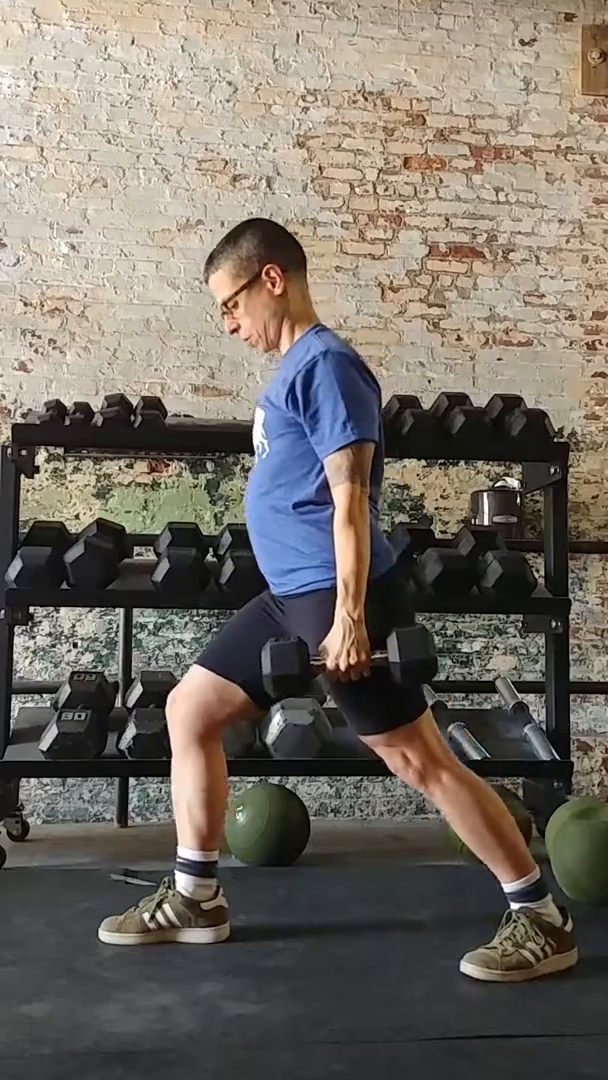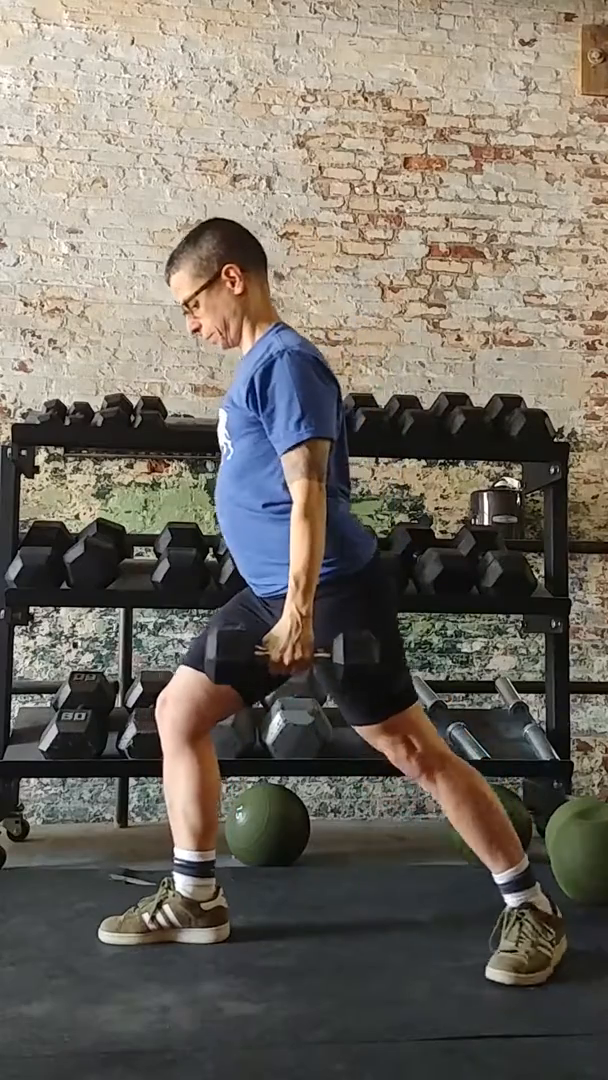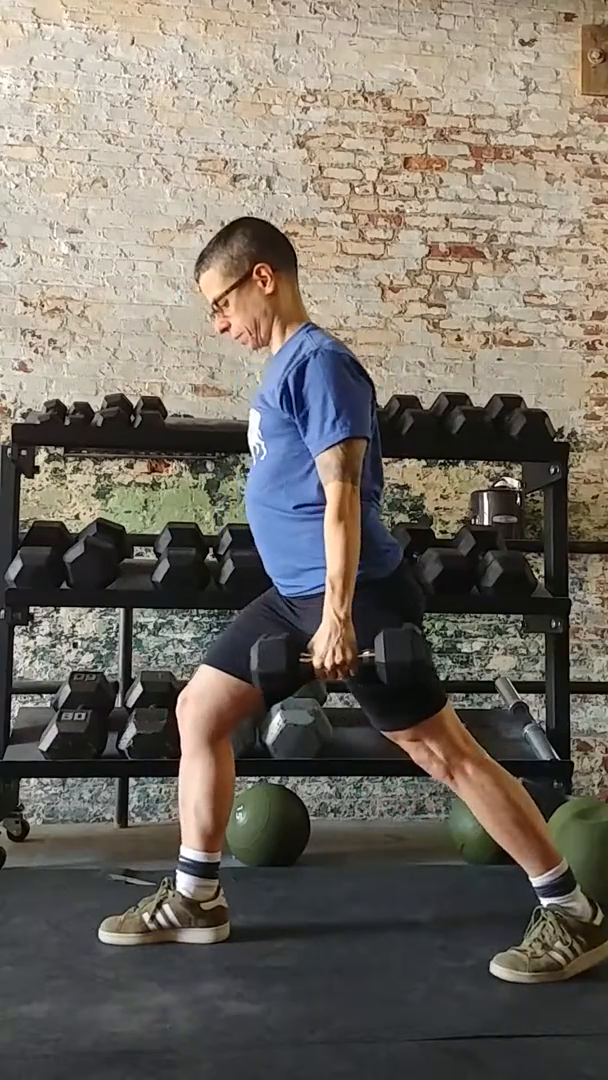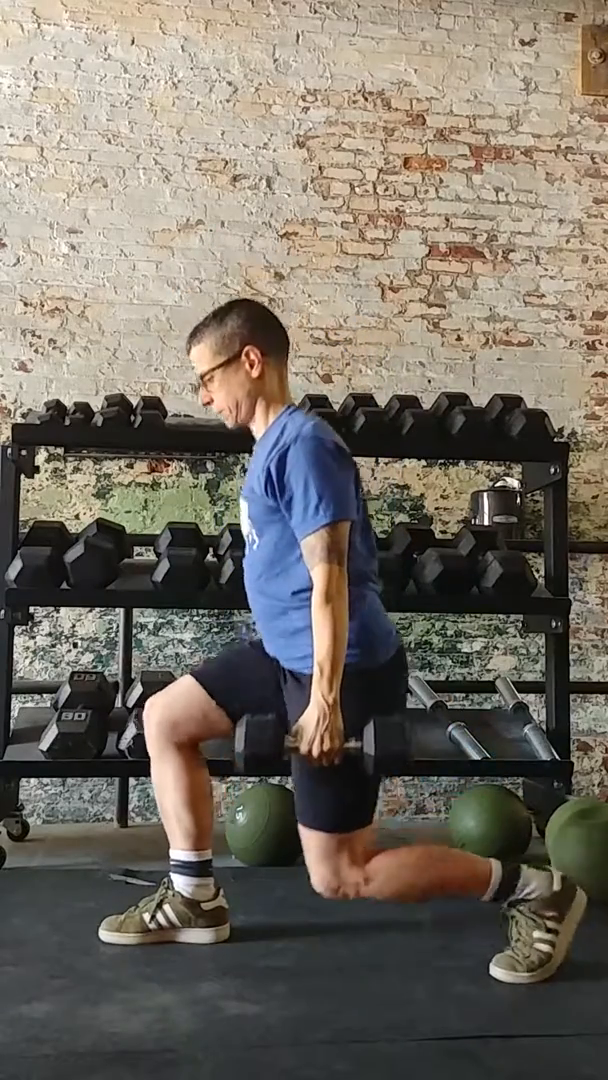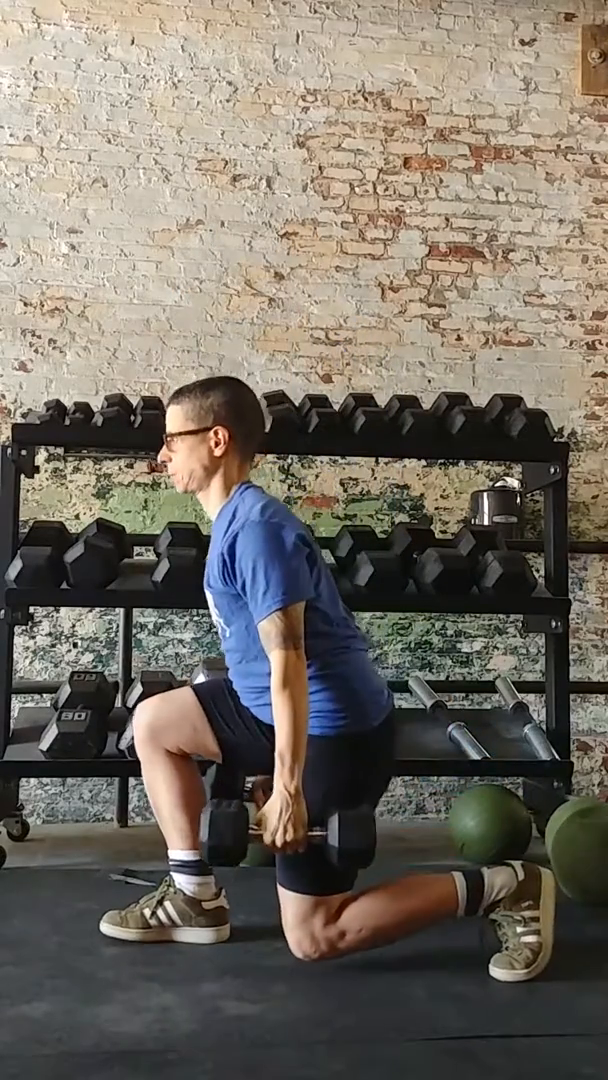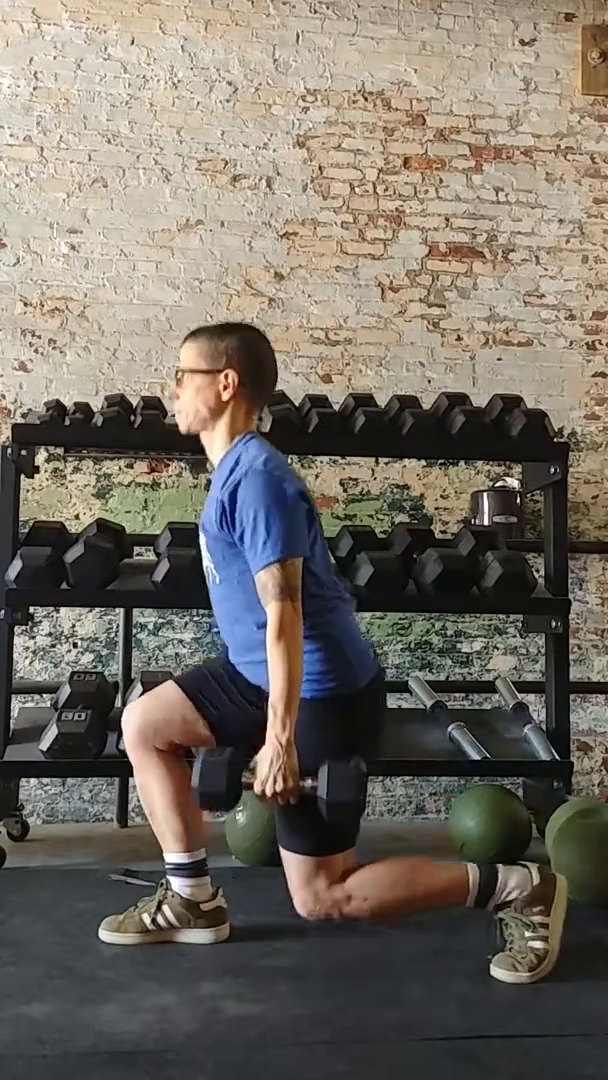
dt=0.5s
person 1, frame 1
left shoulder: (325, 363)
right shoulder: (295, 368)
left elbow: (350, 499)
left wrist: (350, 616)
left hip: (335, 596)
right hip: (290, 594)
left knee: (420, 760)
right knee: (189, 712)
left ankle: (542, 918)
right ankle: (194, 897)
person 1, frame 2
left shoulder: (285, 361)
right shoulder: (257, 366)
left elbow: (309, 496)
left wrist: (301, 610)
left hip: (331, 589)
right hip: (270, 589)
left knee: (416, 750)
right knee: (178, 712)
left ankle: (531, 907)
right ankle: (194, 898)
person 1, frame 3
left shoulder: (319, 361)
right shoulder: (286, 365)
left elbow: (342, 498)
left wrist: (340, 614)
left hip: (353, 594)
right hip: (294, 591)
left knee: (445, 753)
right knee: (198, 710)
right ankle: (195, 898)
person 1, frame 4
left shoulder: (303, 444)
right shoulder: (273, 445)
left elbow: (330, 580)
left wrist: (326, 698)
left hip: (346, 667)
right hip: (287, 654)
left knee: (338, 872)
right knee: (163, 719)
left ankle: (536, 892)
right ankle: (194, 898)
person 1, frame 5
left shoulder: (256, 526)
right shoulder: (235, 519)
left elbow: (288, 664)
left wrist: (286, 791)
right wrist: (270, 760)
left hip: (333, 730)
right hip: (288, 714)
left knee: (314, 936)
right knee: (153, 724)
left ankle: (506, 889)
right ankle: (194, 898)
person 1, frame 6
left shoulder: (257, 476)
right shoulder: (235, 471)
left elbow: (286, 614)
left wrist: (281, 738)
right wrist: (265, 714)
left hip: (324, 692)
right hip: (266, 674)
left knee: (320, 895)
right knee: (143, 725)
left ankle: (520, 889)
right ankle: (192, 900)
